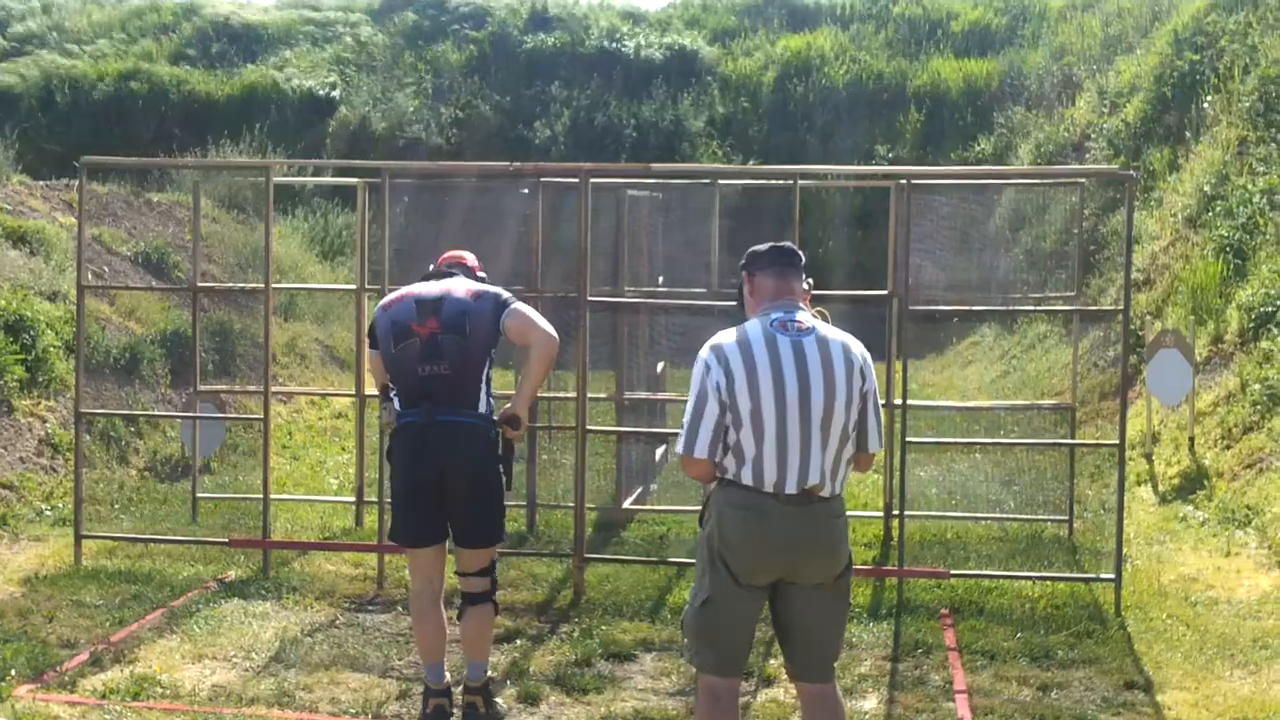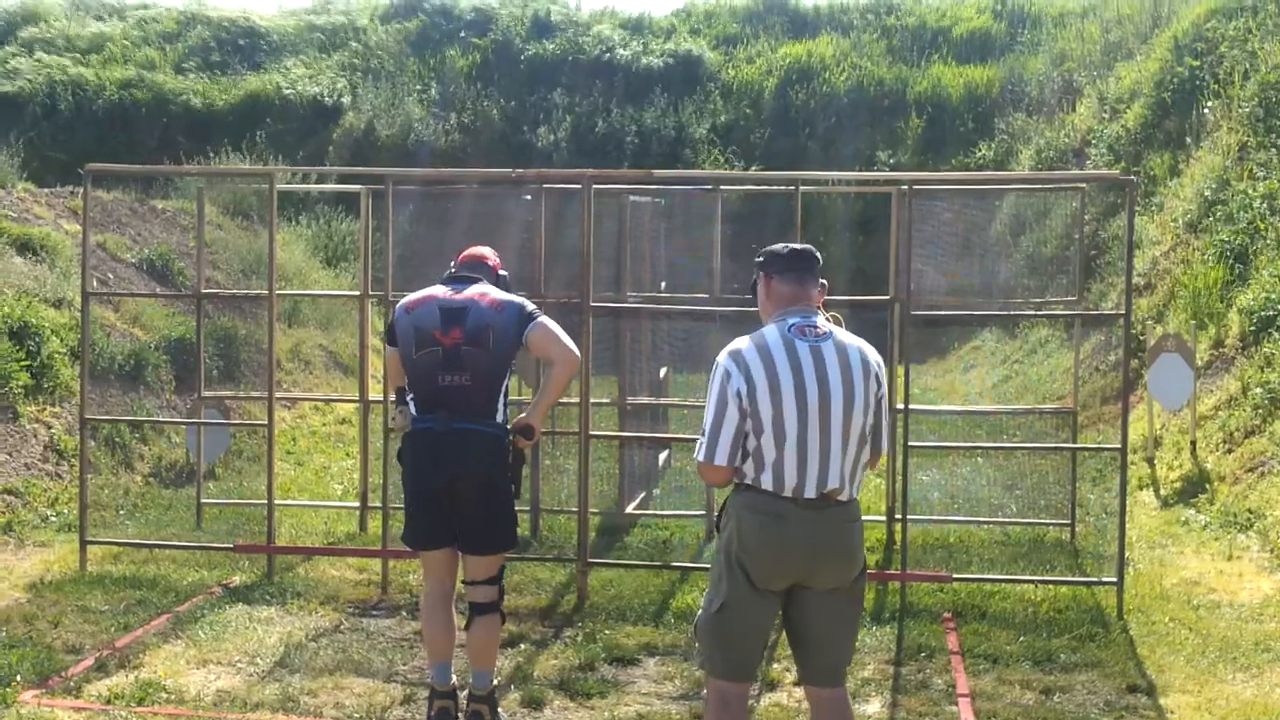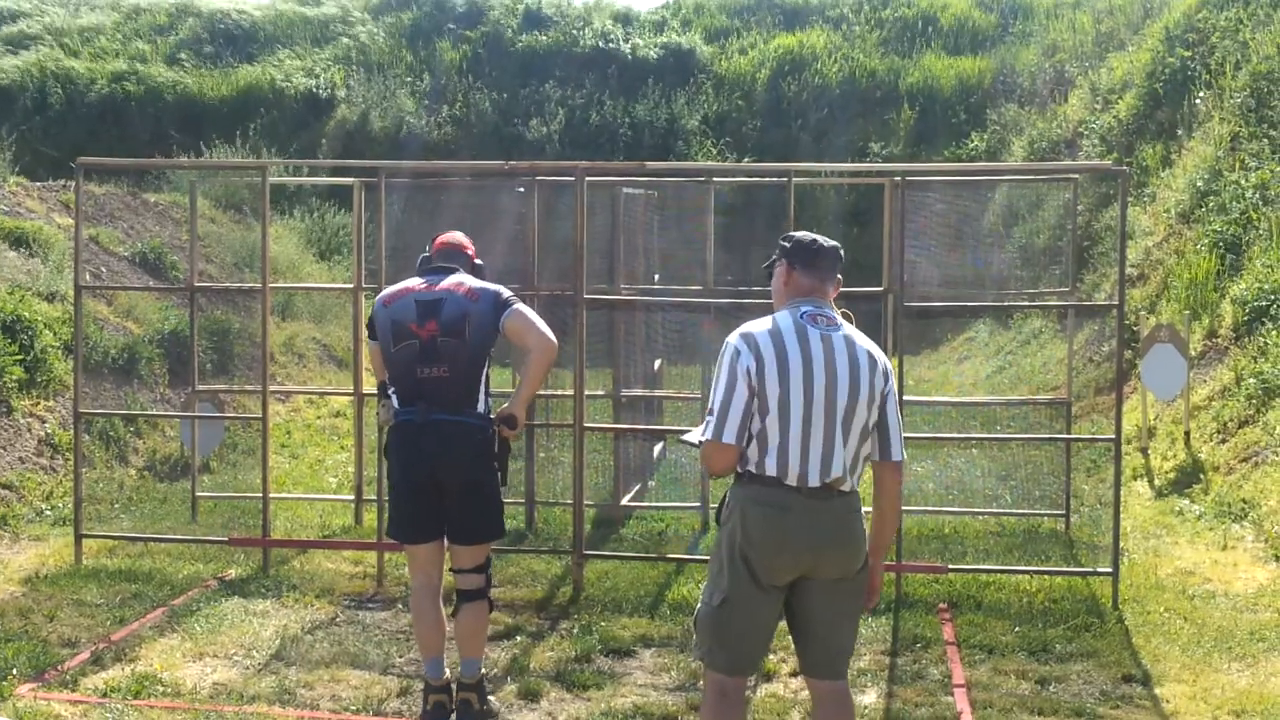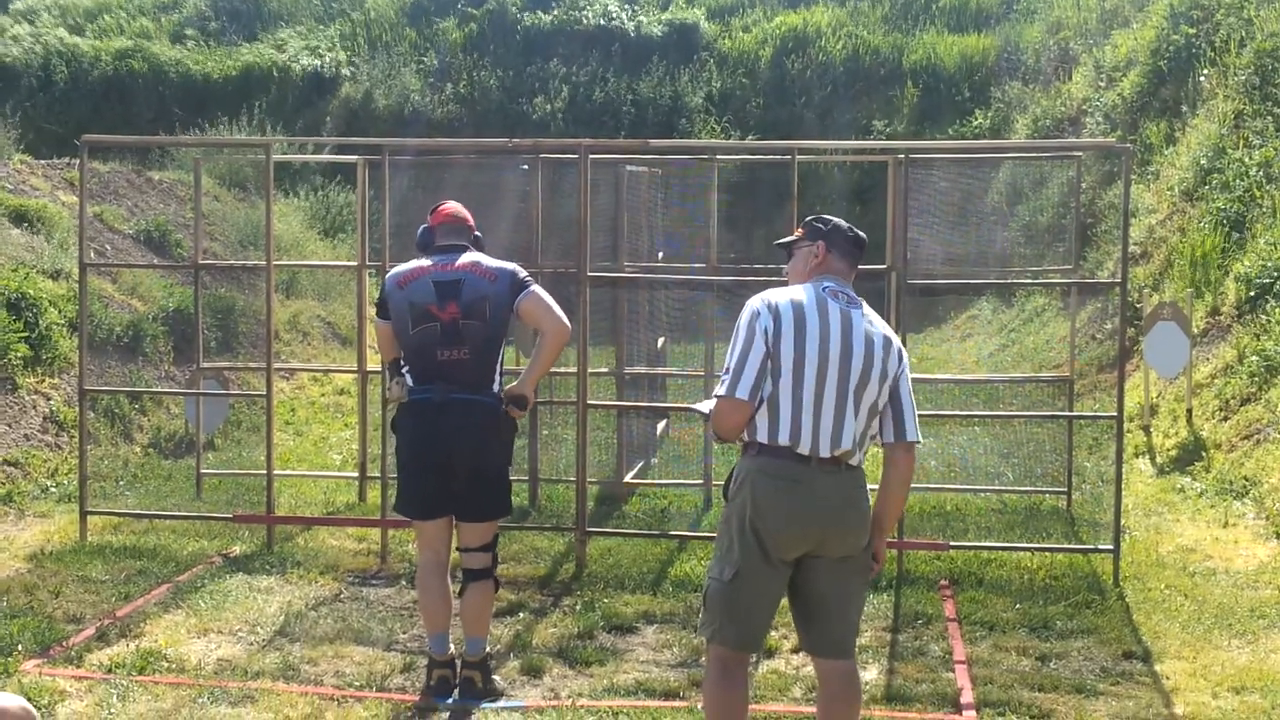
dt=0.5s
person 1, frame 1
left shoulder: (722, 351)
right shoulder: (852, 353)
left elbow: (695, 465)
right elbow: (864, 458)
left hip: (742, 521)
right hip: (820, 525)
left knee: (718, 676)
right knee: (818, 678)
person 1, frame 2
left shoulder: (741, 358)
right shoulder: (865, 358)
left elbow: (715, 473)
right elbow: (874, 455)
left hip: (759, 527)
right hip: (836, 530)
left knee: (728, 681)
person 1, frame 3
left shoulder: (751, 341)
right shoulder: (871, 357)
left elbow: (719, 458)
right elbow: (890, 472)
left wrist: (704, 444)
right wrist: (876, 557)
left hip: (762, 517)
right hip: (838, 522)
left knee: (725, 673)
right knee: (829, 677)
person 1, frame 4
left shoulder: (769, 309)
right shoulder: (885, 338)
left elbow: (730, 416)
right elbow: (902, 454)
left wrist: (723, 428)
right wrist: (878, 536)
left hip: (769, 488)
right hip: (844, 499)
left knee: (727, 647)
right knee: (836, 655)
person 2, frame 1
left shoulder: (388, 307)
right shoulder: (487, 297)
left elbow: (381, 381)
right elbow: (545, 338)
right wrist: (521, 404)
left hip: (411, 446)
right hip: (470, 443)
left knee: (425, 582)
right knee: (477, 577)
person 2, frame 2
left shoulder: (408, 307)
right shoulder: (510, 306)
left elbow: (396, 380)
right elbow: (568, 357)
right wrist: (535, 415)
left hip: (423, 451)
right hip: (482, 452)
left knee: (436, 583)
right knee: (484, 586)
person 2, frame 3
left shoulder: (386, 301)
right shoulder: (487, 295)
left elbow: (380, 374)
right elbow: (544, 343)
right wrist: (518, 405)
left hip: (408, 444)
right hip: (466, 442)
left knee: (424, 578)
right knee: (472, 575)
person 2, frame 4
left shoulder: (397, 280)
right shoulder: (502, 274)
left elbow: (387, 353)
right elbow: (558, 326)
right wrist: (525, 386)
left hip: (420, 423)
right hip: (479, 422)
left knee: (431, 554)
right knee: (478, 553)
left ankle: (440, 667)
right ankle: (474, 669)
